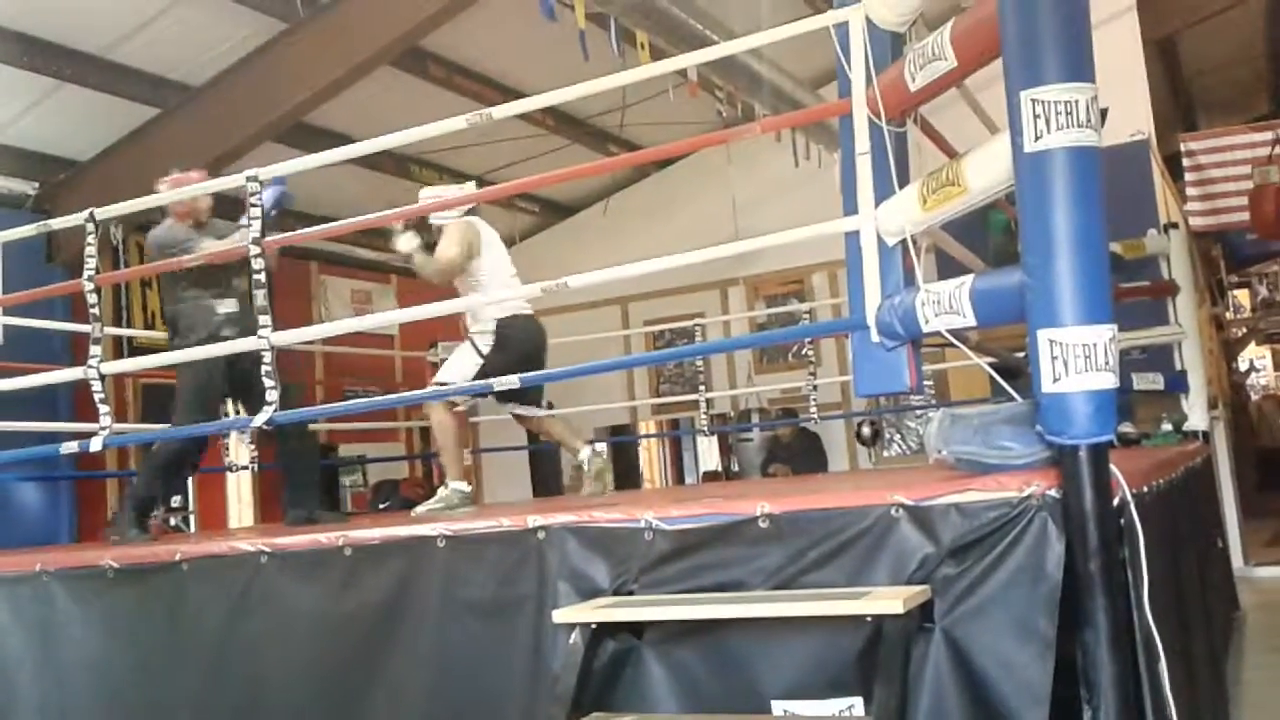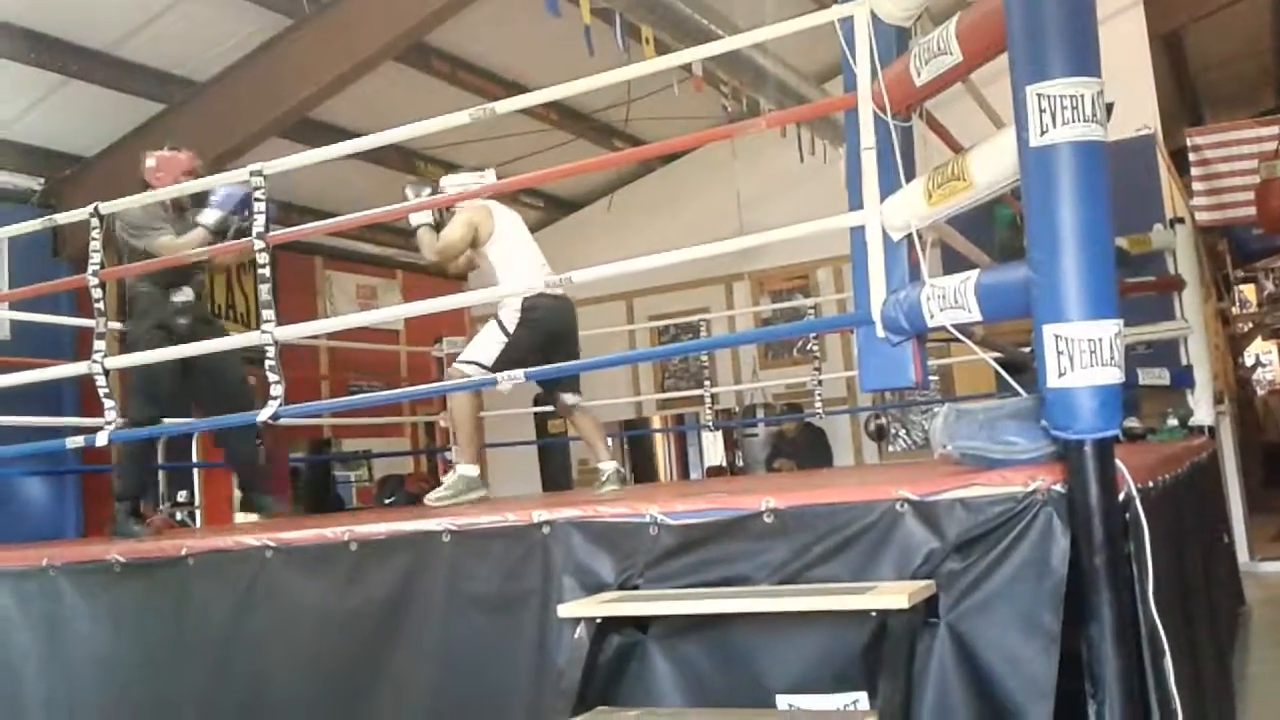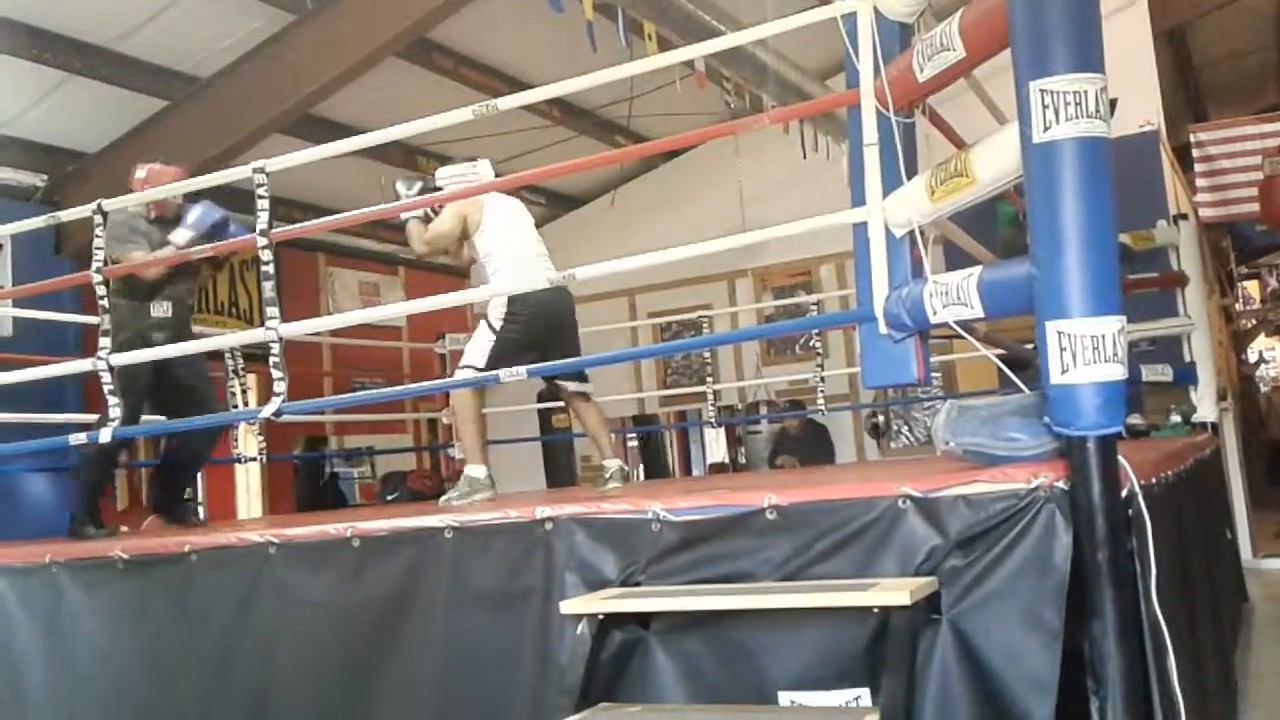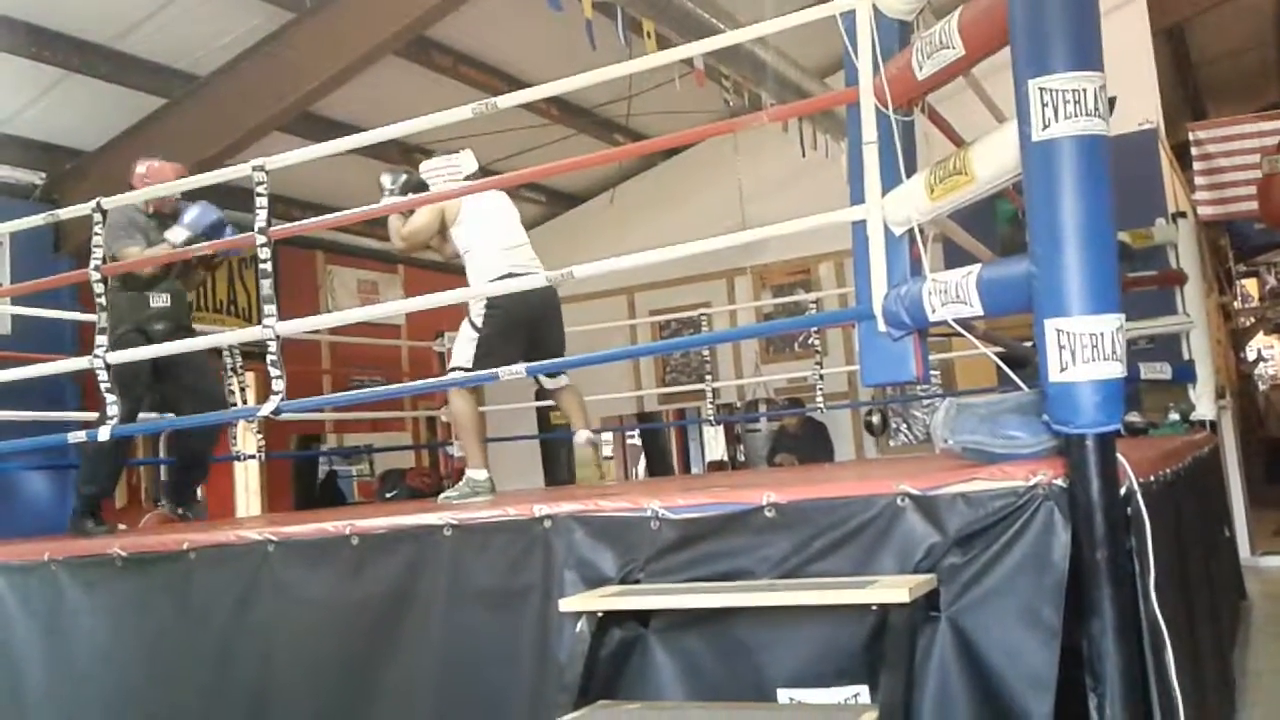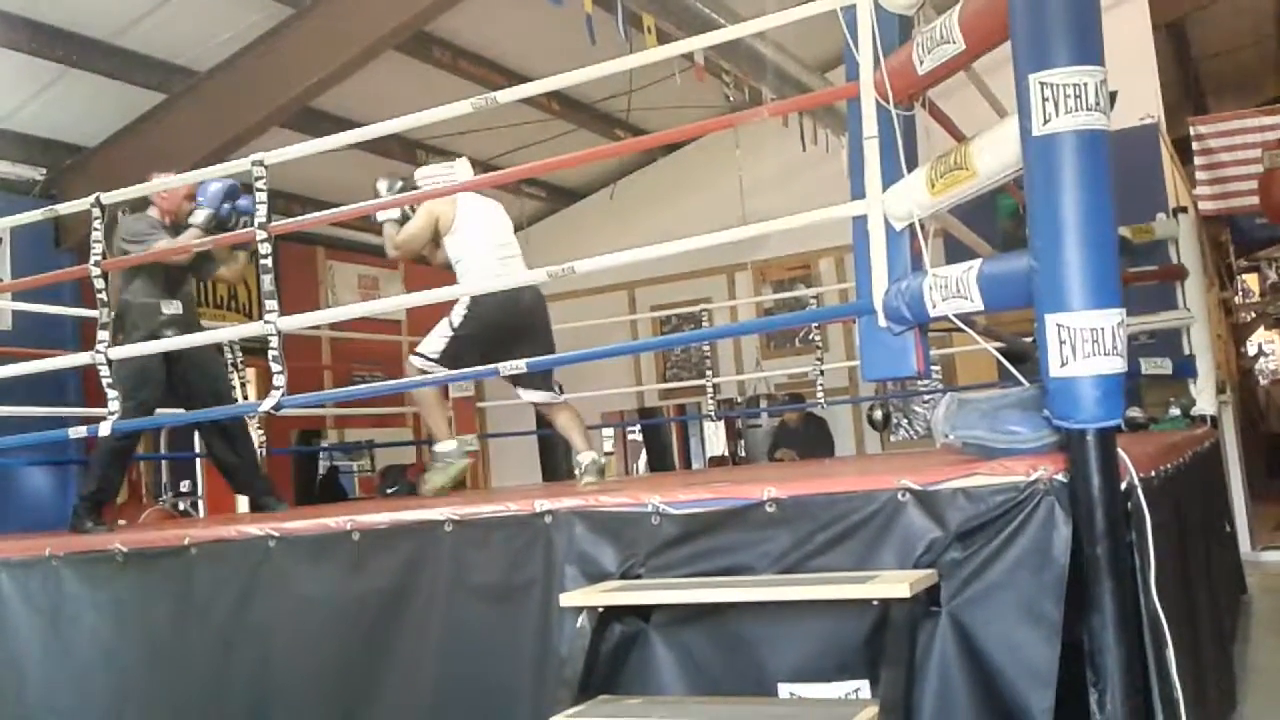
dt=0.2s
person 1, frame 1
left shoulder: (217, 229)
right shoulder: (164, 237)
right elbow: (225, 253)
left hip: (242, 340)
right hip: (203, 343)
left knee: (288, 418)
right knee: (193, 429)
left ankle: (303, 505)
right ankle: (133, 515)
person 1, frame 2
left shoulder: (185, 214)
right shoulder: (134, 216)
left elbow: (222, 258)
right elbow: (178, 252)
left wrist: (243, 221)
right wrist: (214, 213)
left hip: (198, 324)
right hip: (155, 330)
left knee: (235, 402)
right knee: (147, 418)
left ankle: (255, 491)
right ankle: (127, 512)
person 1, frame 3
left shoulder: (173, 227)
right shoulder: (122, 223)
right elbow: (148, 270)
right wrist: (188, 233)
left hip: (175, 340)
right hip: (133, 340)
left knee: (202, 419)
right knee: (117, 425)
left ankle: (169, 499)
right ankle: (84, 516)
person 1, frame 4
left shoulder: (175, 219)
right shoulder: (122, 218)
right elbow: (144, 266)
left wrist: (211, 256)
right wrist: (184, 232)
left hip: (175, 332)
right hip: (132, 332)
left knee: (210, 406)
right knee: (121, 419)
left ankle: (182, 493)
right ankle: (86, 510)
person 1, frame 5
left shoulder: (189, 234)
right shoulder: (133, 226)
left elbow: (230, 273)
right elbow: (178, 253)
right wrist: (207, 211)
left hip: (187, 339)
right hip: (143, 340)
left knee: (225, 414)
right knee: (126, 421)
left ankle: (258, 495)
right ankle: (88, 510)
person 2, frame 1
left shoulder: (460, 229)
right shoulder: (481, 231)
left elbow: (439, 274)
right elbow: (459, 274)
left wrist: (410, 249)
right wrist: (418, 246)
left hip: (501, 331)
right hip: (529, 329)
left knee: (439, 400)
right knee: (529, 413)
left ankle: (456, 488)
right ankle: (589, 456)
person 2, frame 2
left shoulder: (472, 211)
right shoulder: (500, 214)
left elbow: (435, 255)
right elbow: (455, 266)
left wrist: (420, 220)
right wrist: (434, 222)
left hip: (529, 308)
right hip: (559, 308)
left knee: (460, 379)
right knee: (568, 401)
left ankle: (467, 473)
right ankle: (609, 470)
person 2, frame 3
left shoulder: (463, 204)
right shoulder: (511, 203)
left elbow: (424, 246)
right elbow: (465, 255)
left wrist: (412, 212)
right wrist: (431, 215)
left hip: (520, 301)
right hip: (557, 297)
left knee: (466, 383)
right knee: (575, 390)
left ankle: (476, 475)
right ankle: (614, 468)
person 2, frame 4
left shoulder: (444, 199)
right shoulder: (498, 196)
left elbow: (403, 241)
right wrist: (430, 231)
left hip: (500, 294)
right hip: (540, 289)
left knee: (461, 385)
right knee: (556, 380)
left ankle: (477, 478)
right ankle: (584, 438)
person 2, frame 5
left shoulder: (439, 205)
right shoulder: (491, 206)
left elbow: (397, 250)
left wrist: (388, 215)
right wrist: (406, 215)
left hip: (485, 301)
right hip: (529, 299)
left knee: (420, 368)
right knee: (547, 396)
left ankle: (448, 450)
right ankle: (588, 461)
